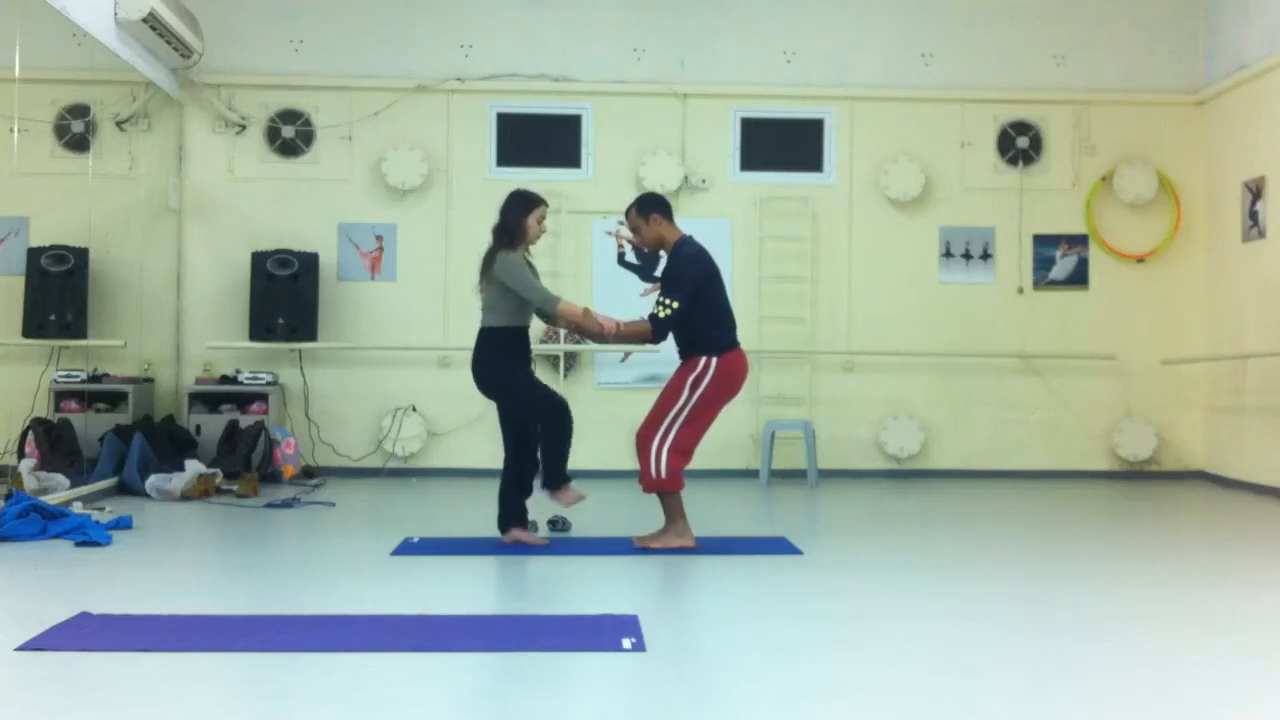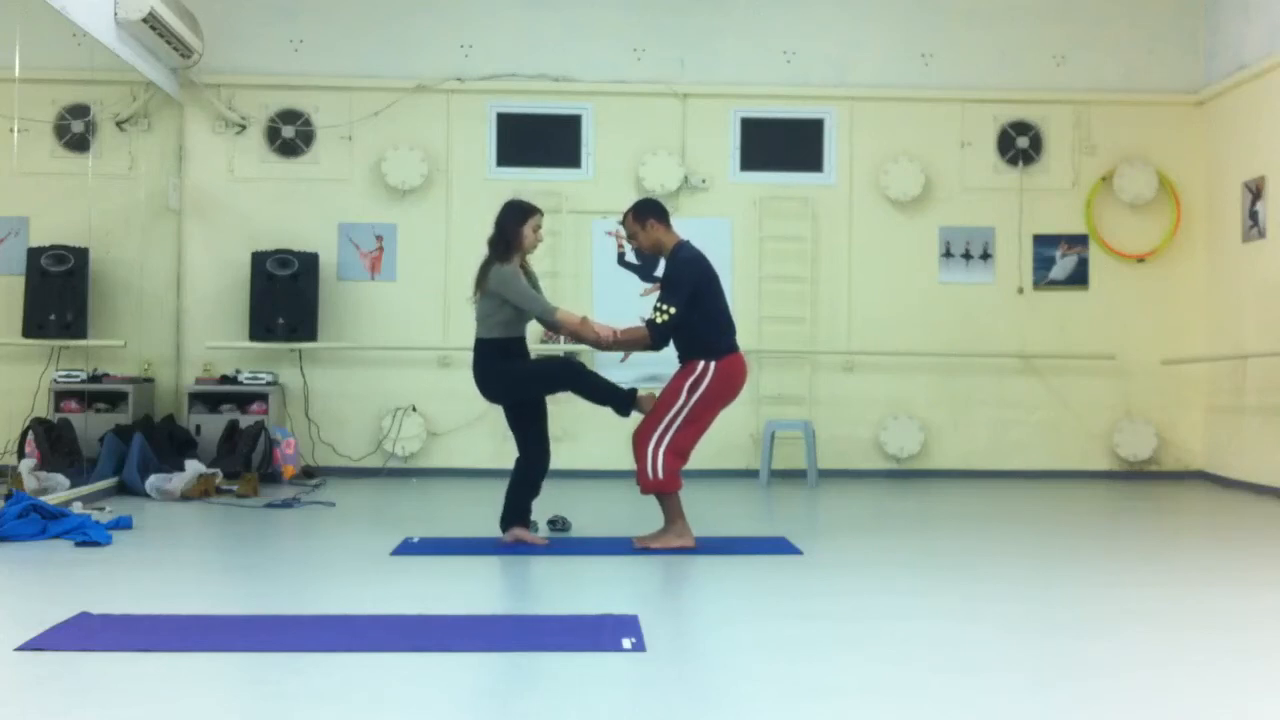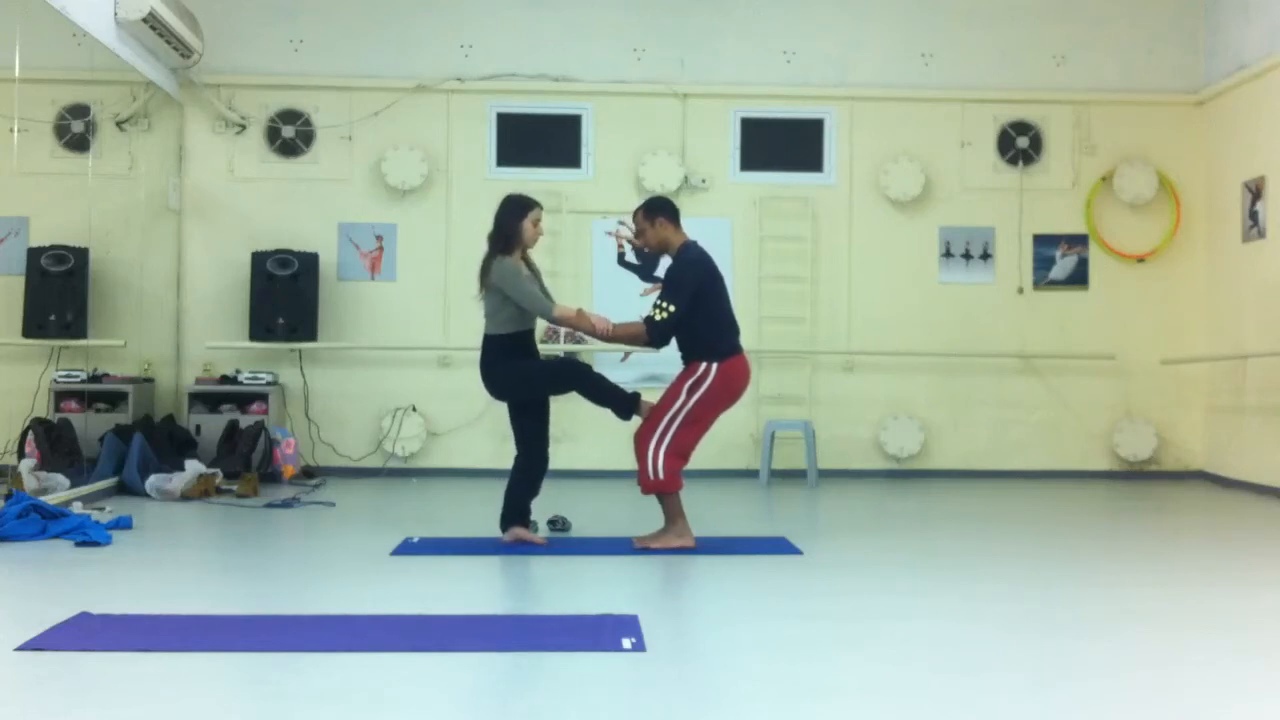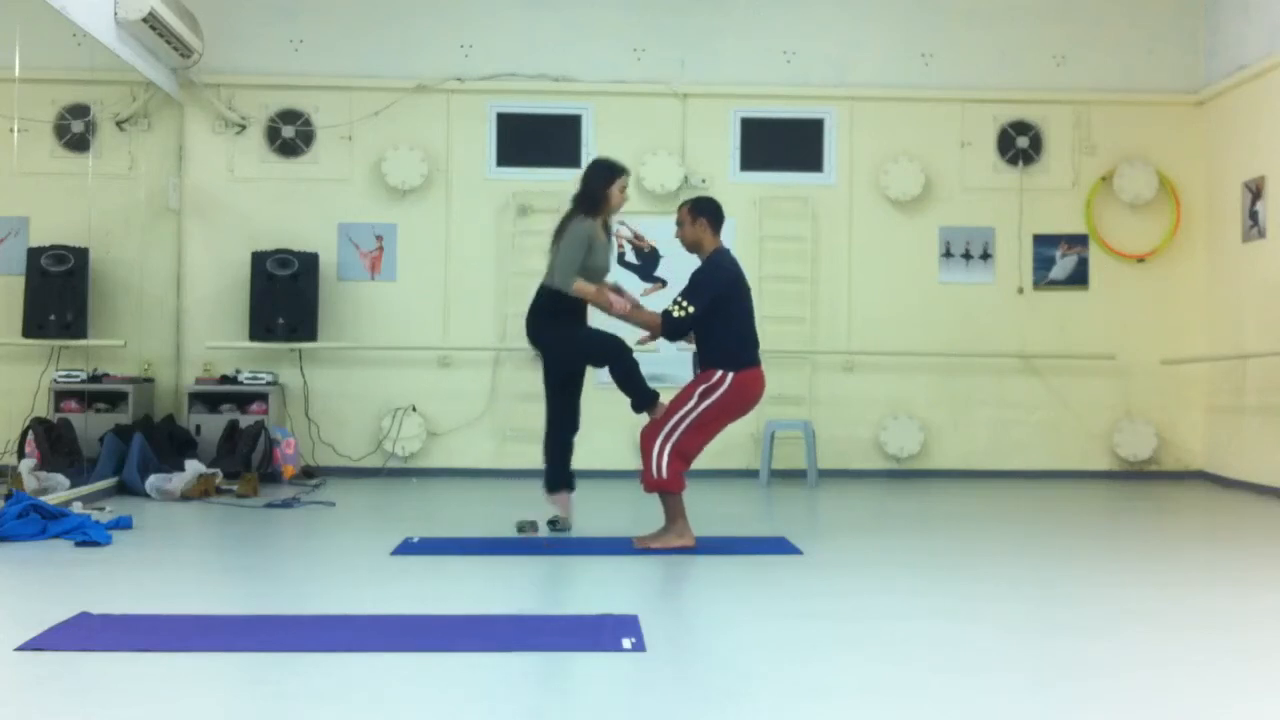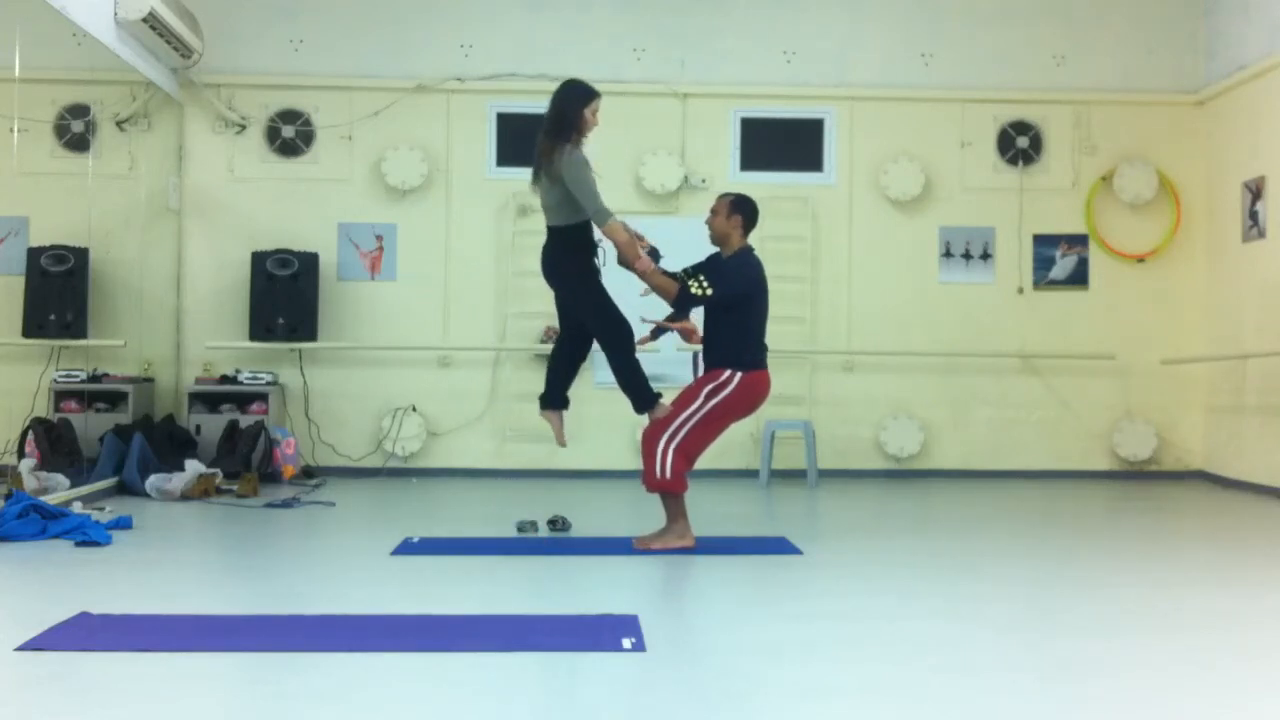
dt=1s
person 1, frame 1
left shoulder: (521, 262)
right shoulder: (504, 260)
left elbow: (545, 312)
right elbow: (546, 300)
left wrist: (587, 325)
right wrist: (591, 317)
left hip: (514, 358)
right hip: (494, 359)
left knee: (522, 446)
right knee: (554, 410)
left ankle: (512, 524)
right ankle: (556, 483)
person 1, frame 2
left shoulder: (524, 272)
right shoulder: (499, 272)
left elbow: (548, 320)
right elbow: (543, 310)
left wrist: (586, 332)
right wrist: (589, 326)
left hip: (516, 364)
right hip: (494, 367)
left knee: (536, 452)
right knee: (567, 371)
left ankle: (514, 524)
right ankle: (632, 402)
person 1, frame 3
left shoulder: (526, 266)
right shoulder: (502, 267)
left elbow: (549, 309)
right elbow: (542, 308)
left wrist: (587, 324)
right wrist: (586, 318)
left hip: (523, 361)
right hip: (502, 364)
left knee: (534, 451)
right knee: (573, 372)
left ankle: (514, 524)
right ankle: (638, 407)
person 1, frame 4
left shoulder: (601, 227)
right shoulder: (582, 226)
right elbow: (565, 279)
left wrist: (616, 292)
right wrist: (605, 298)
left hip: (567, 321)
right hip: (548, 321)
left knee: (565, 412)
right knee: (615, 350)
left ankle: (559, 487)
right ankle: (651, 407)
person 1, frame 5
left shoulder: (557, 153)
right shoulder: (568, 157)
right elbow: (595, 210)
left wrist: (622, 233)
right wrist: (630, 250)
left hip: (566, 254)
right hip: (570, 257)
left knee: (576, 334)
right knee: (615, 332)
left ankle: (553, 405)
right ankle: (650, 406)
person 2, frame 1
left shoulder: (686, 259)
right shoulder: (684, 257)
left elbow: (658, 327)
right elbow: (660, 328)
left wrist: (608, 330)
right wrist: (611, 333)
left hip: (714, 365)
right hip: (709, 363)
left knee: (658, 441)
right knee: (656, 441)
left ankle: (679, 531)
right ankle: (674, 528)
person 2, frame 2
left shoulder: (684, 263)
right shoulder: (684, 260)
left elbow: (657, 332)
right elbow: (661, 333)
left wrist: (608, 337)
right wrist: (613, 340)
left hip: (713, 369)
right hip: (709, 367)
left knee: (653, 442)
right knee: (654, 441)
left ankle: (678, 530)
right ankle: (675, 528)
person 2, frame 3
left shoulder: (687, 264)
right shoulder: (691, 260)
left elbow: (656, 330)
right elbow: (662, 332)
left wrist: (604, 331)
right wrist: (611, 331)
left hip: (715, 370)
right hip: (716, 368)
left knee: (655, 442)
right knee: (655, 440)
left ankle: (678, 530)
right ankle: (674, 527)
person 2, frame 4
left shoulder: (714, 271)
right shoulder: (719, 266)
left elbow: (673, 326)
right elbow: (687, 324)
left wrist: (622, 310)
right wrist: (634, 309)
left hip: (731, 380)
right hip: (731, 377)
left knee: (660, 440)
right knee: (663, 440)
left ankle: (679, 530)
right ankle: (675, 527)
person 2, frame 5
left shoulder: (741, 268)
right shoulder: (721, 263)
left elbow: (684, 298)
right elbow: (677, 281)
left wrist: (643, 270)
left hip: (738, 379)
right hip: (729, 375)
left knee: (663, 439)
right knee: (665, 437)
left ankle: (679, 530)
right ankle: (676, 527)
